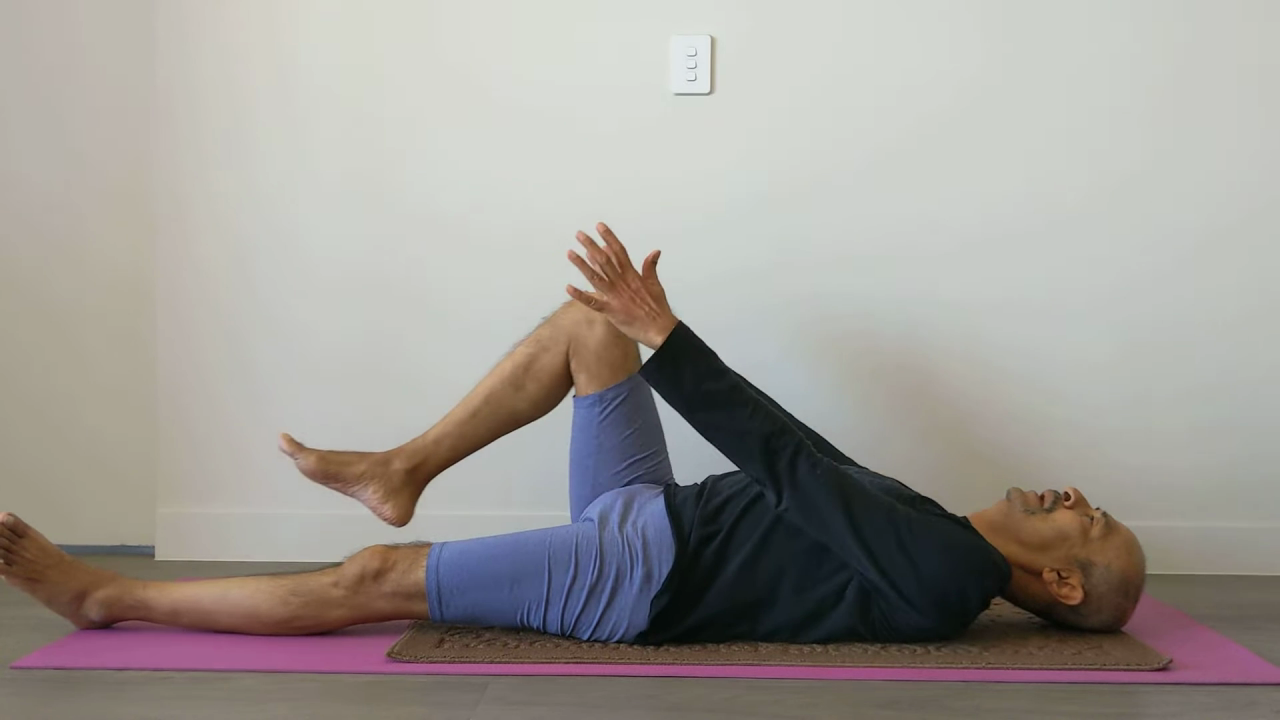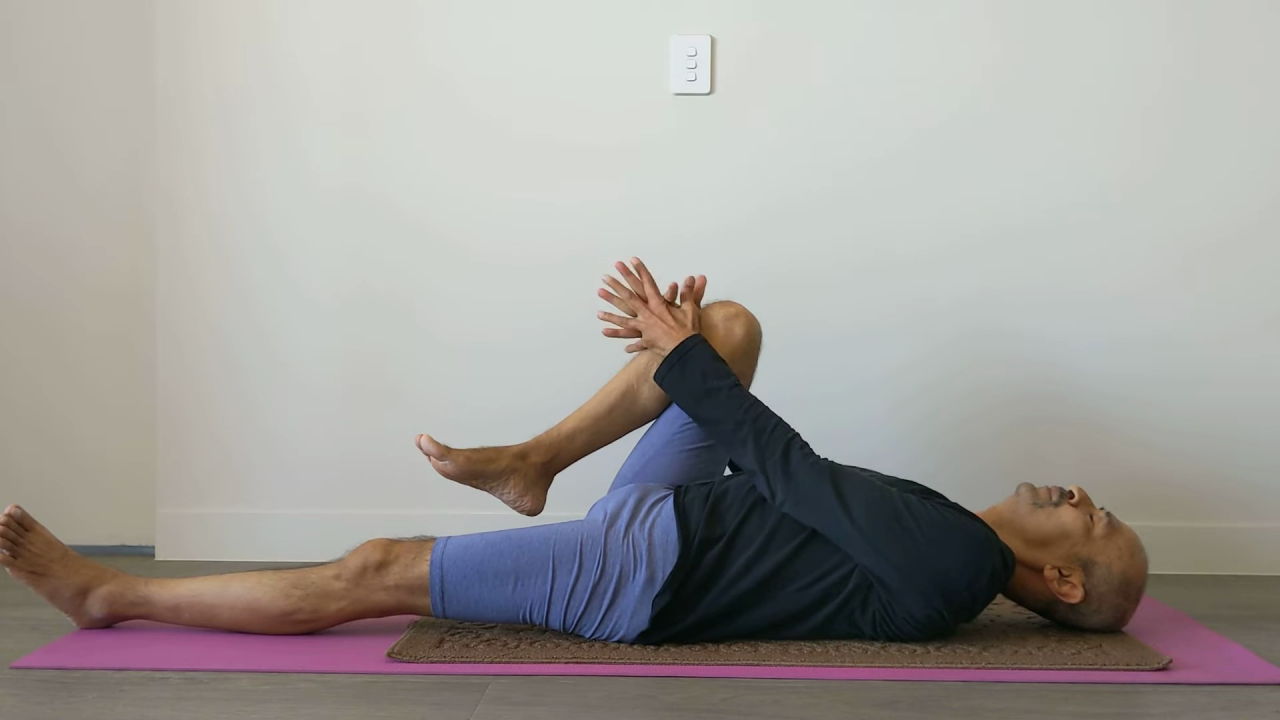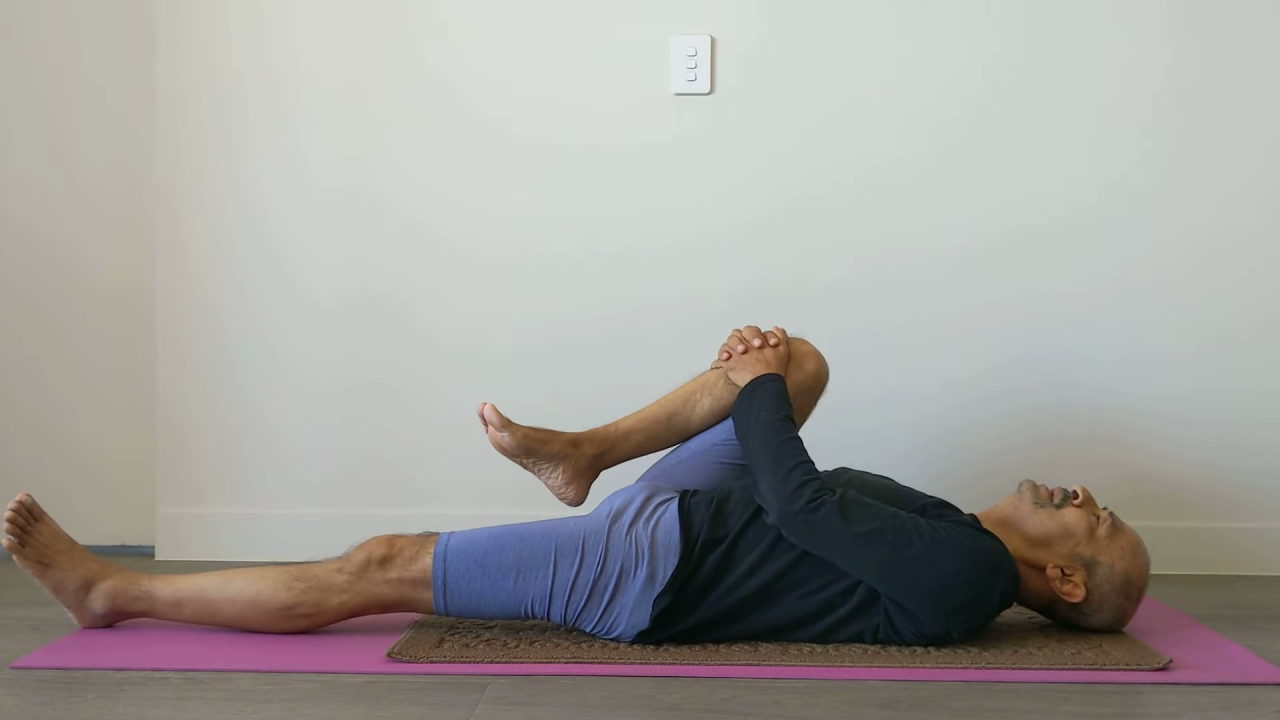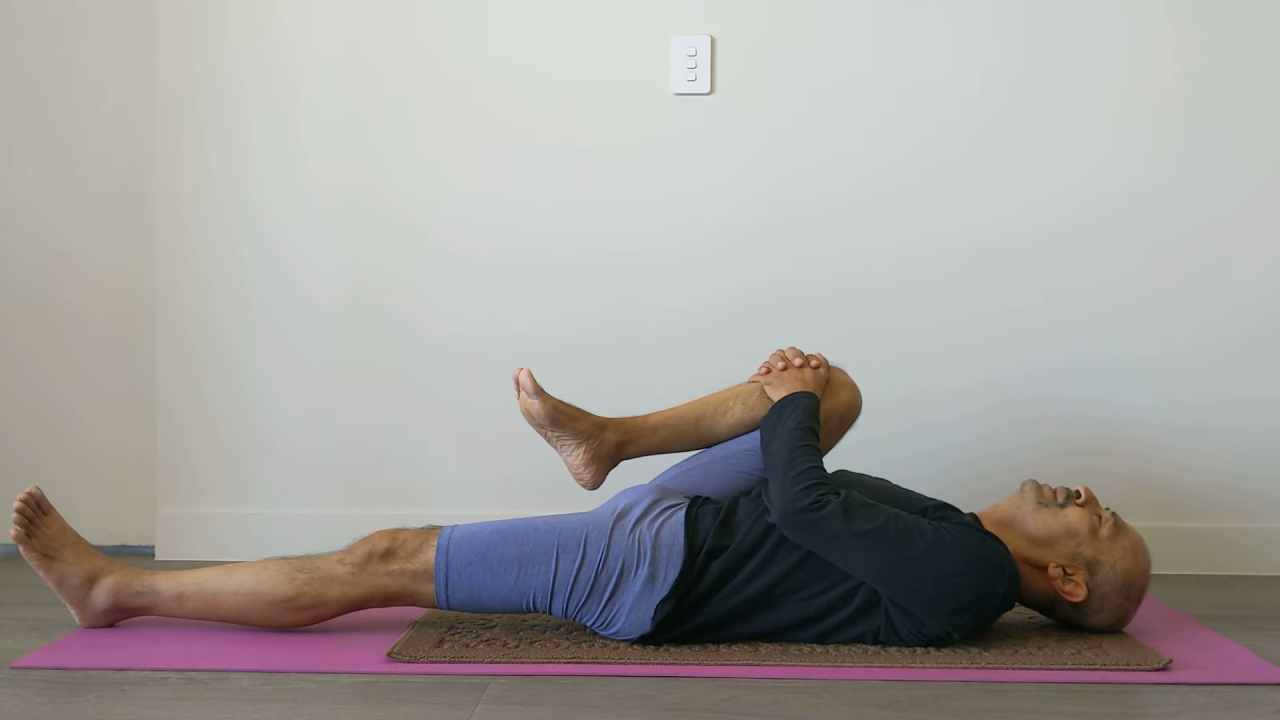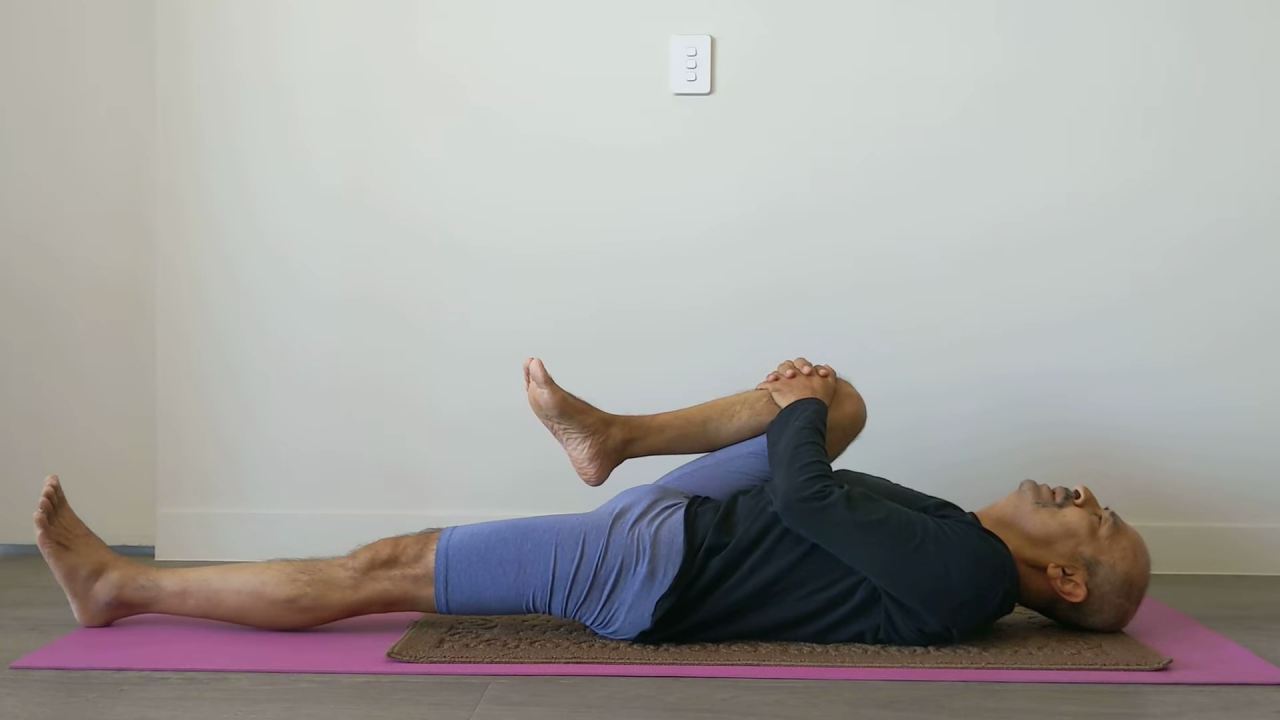
dt=1s
person 1, frame 1
left shoulder: (942, 574)
right shoulder: (930, 535)
left elbow: (787, 465)
right elbow: (803, 475)
left wrist: (660, 339)
right wrist: (656, 332)
left hip: (634, 578)
right hip: (650, 521)
left knee: (368, 584)
right knee: (581, 326)
left ankle: (107, 598)
right ankle: (401, 474)
person 1, frame 2
left shoulder: (951, 564)
right shoulder: (940, 543)
left elbow: (791, 475)
right elbow: (799, 494)
left wrist: (677, 353)
right wrist: (686, 346)
left hip: (639, 572)
right hip: (663, 520)
left knee: (372, 572)
right knee: (730, 327)
left ankle: (109, 593)
right ankle: (530, 463)
person 1, frame 3
left shoulder: (960, 574)
right shoulder: (954, 547)
left elbow: (797, 506)
right elbow: (824, 506)
left wrist: (753, 387)
right wrist: (768, 376)
left hip: (645, 572)
right hip: (673, 522)
left knee: (375, 569)
right knee: (797, 360)
left ankle: (110, 590)
right ankle: (579, 454)
person 1, frame 4
left shoulder: (963, 576)
right shoulder: (960, 544)
left elbow: (799, 507)
left wrist: (788, 404)
right wrist: (803, 397)
left hip: (648, 568)
right hip: (676, 524)
left knee: (380, 562)
right knee: (832, 390)
left ankle: (116, 588)
right ankle: (604, 438)
person 1, frame 5
left shoulder: (960, 575)
right shoulder: (960, 545)
left elbow: (800, 501)
left wrist: (794, 414)
right wrist: (808, 407)
left hip: (649, 568)
right hip: (679, 520)
left knee: (381, 567)
right knee: (839, 402)
left ankle: (120, 584)
right ankle: (610, 435)
